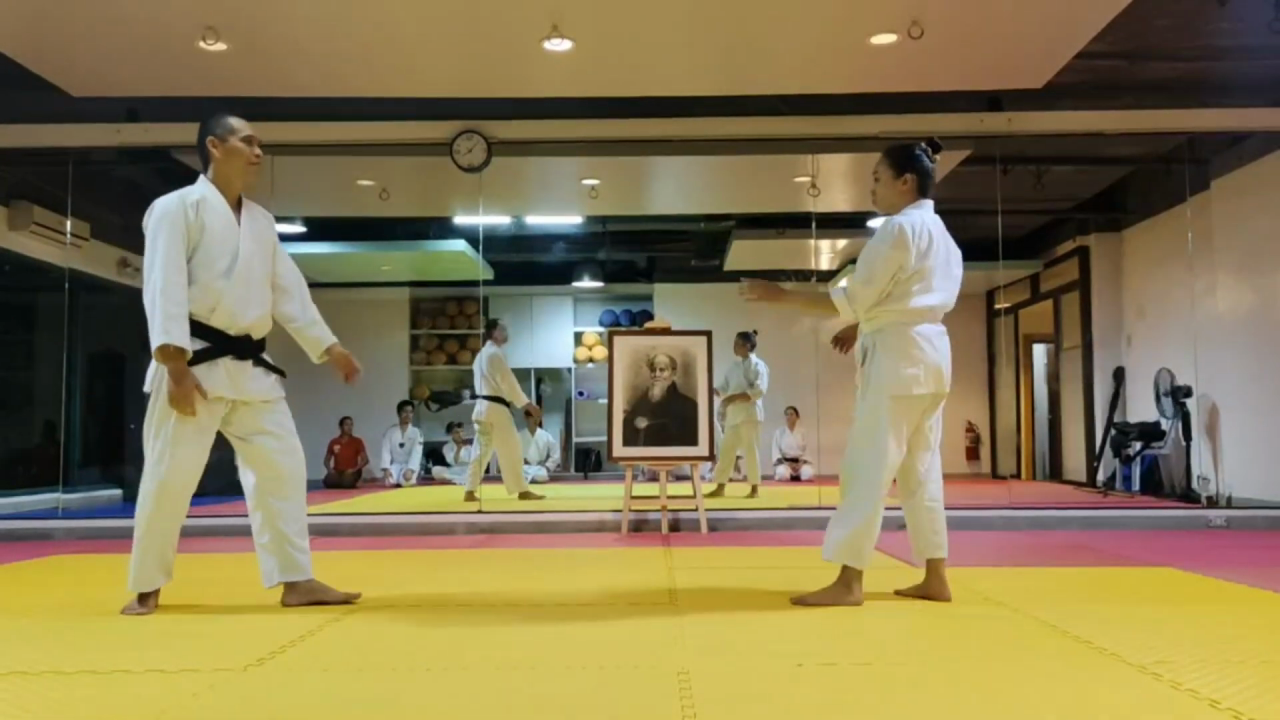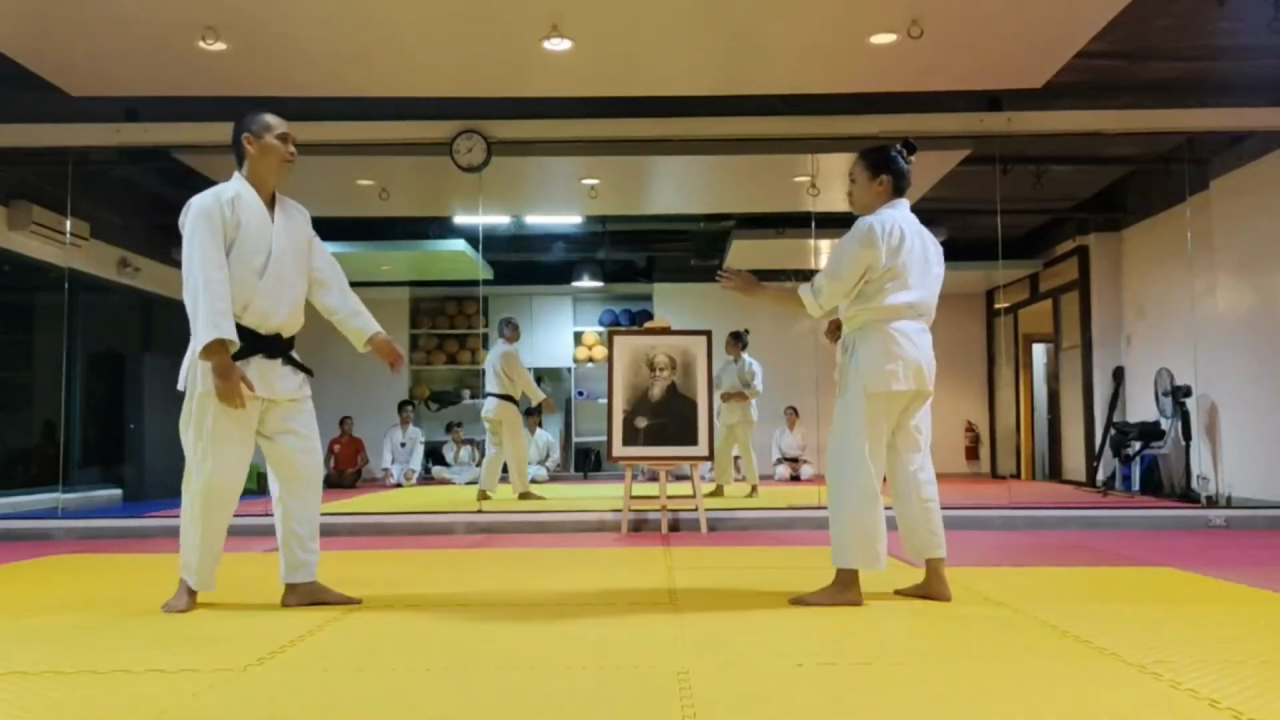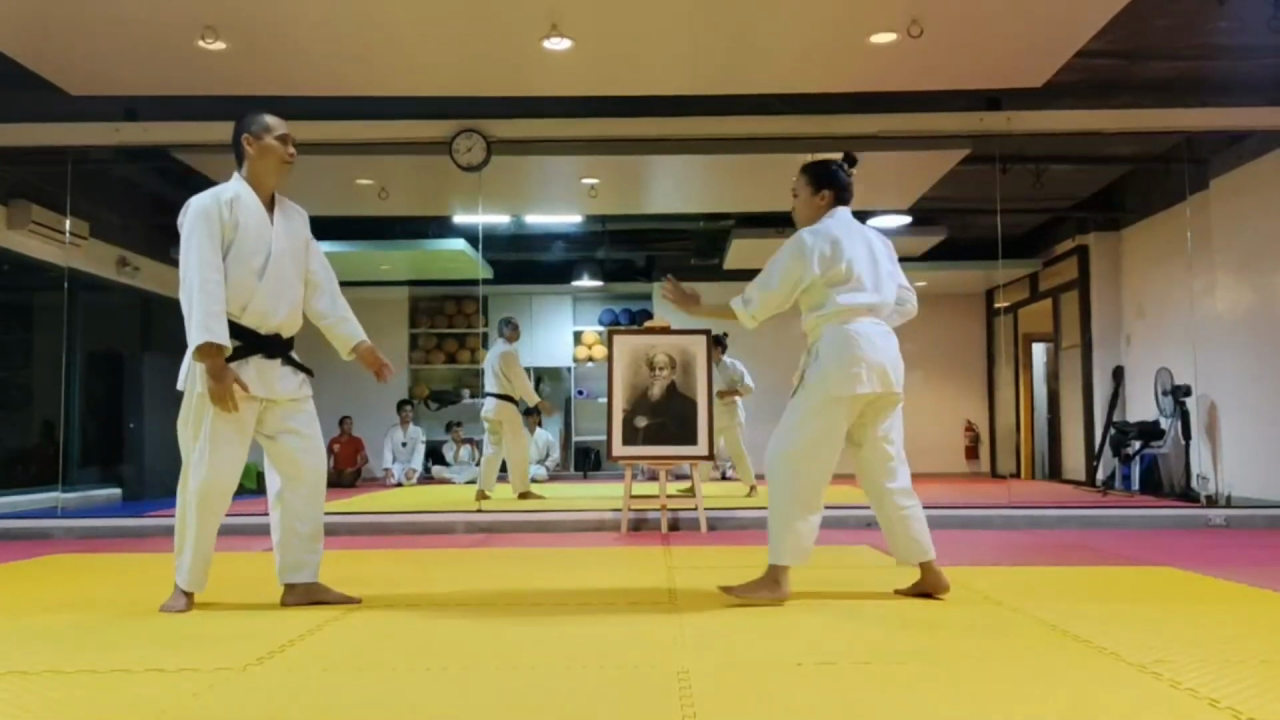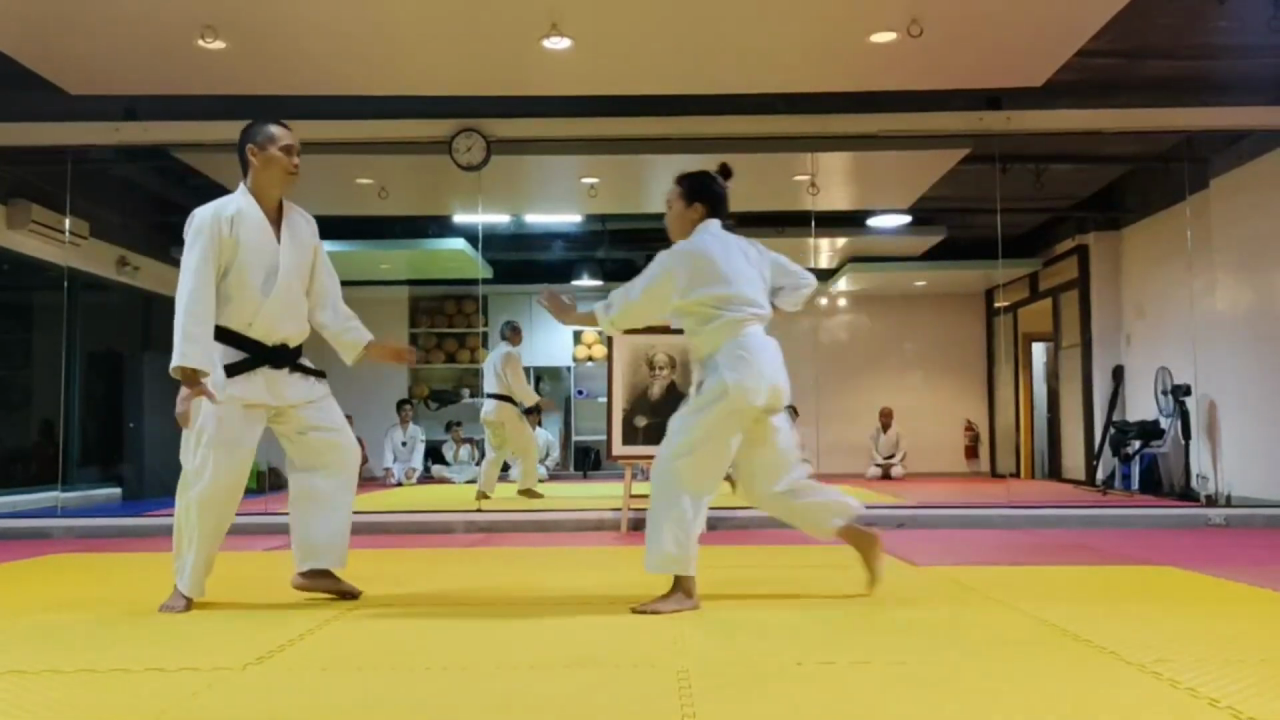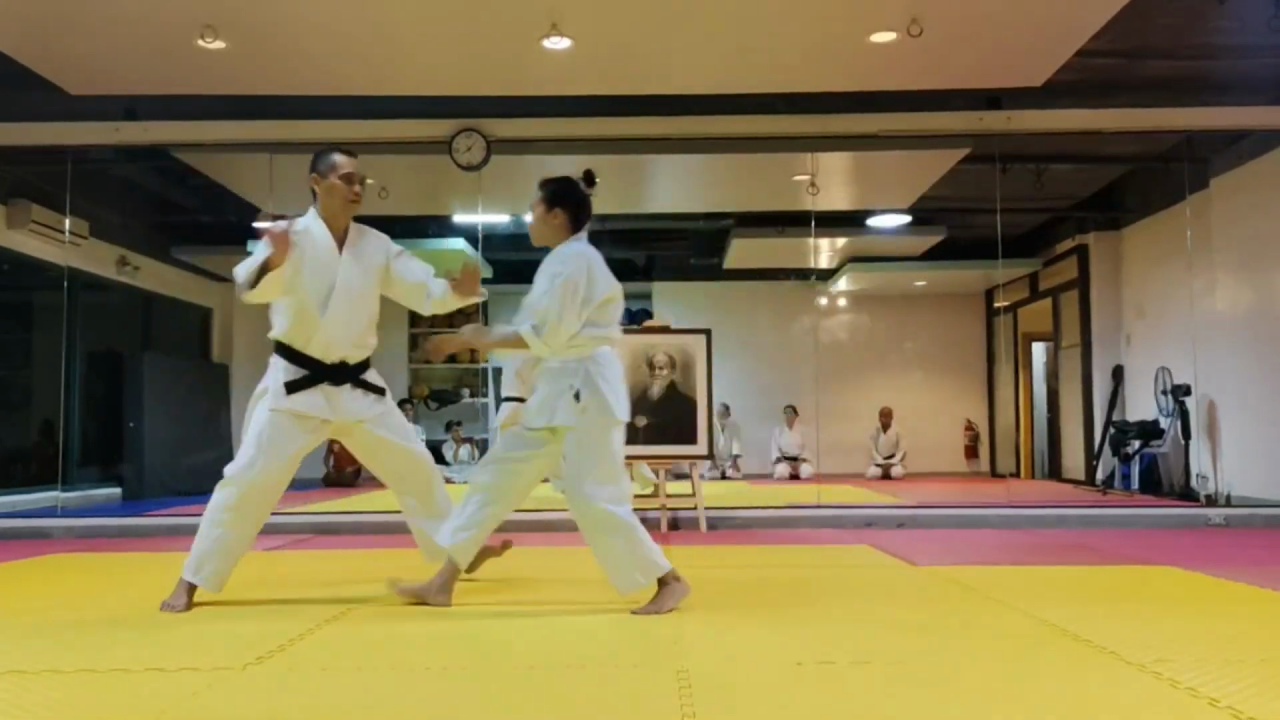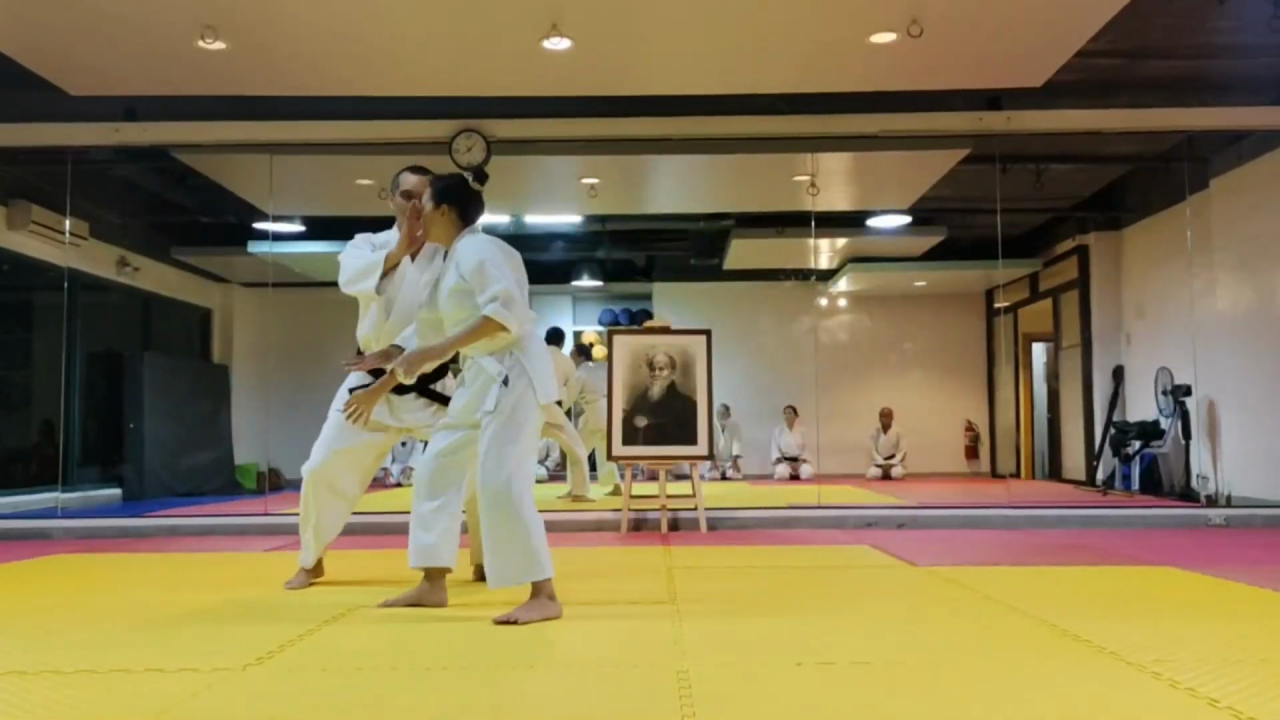
dt=0.3s
person 1, frame 1
left shoulder: (260, 220)
right shoulder: (177, 208)
left elbow: (289, 290)
right elbow: (165, 289)
left wrist: (330, 347)
right wrist: (175, 363)
left hip: (253, 367)
right hip: (196, 363)
left knee: (282, 467)
right knee: (170, 474)
left ankle: (296, 580)
right ankle: (144, 587)
person 1, frame 2
left shoulder: (296, 216)
right shoulder: (211, 206)
left elbow: (328, 283)
right elbow: (205, 285)
left wrist: (374, 336)
right wrist: (221, 358)
left hip: (282, 364)
right hip: (229, 360)
left knee: (302, 467)
right knee: (215, 474)
left ankle: (300, 581)
right ankle: (191, 581)
person 1, frame 3
left shoulder: (295, 217)
right shoulder: (211, 206)
left elbow: (320, 289)
right elbow: (202, 286)
left wrist: (359, 345)
right wrist: (215, 361)
left hip: (282, 364)
right hip: (229, 361)
left knee: (304, 466)
right knee: (210, 472)
left ankle: (300, 580)
right ankle: (186, 584)
person 1, frame 4
left shoulder: (303, 225)
right shoulder: (215, 218)
left elbow: (324, 298)
right elbow: (193, 299)
left wrist: (368, 346)
right wrist: (190, 374)
left hip: (291, 369)
right hip: (234, 369)
left knee: (335, 453)
right knee: (211, 477)
left ankle: (316, 566)
right ankle: (186, 585)
person 1, frame 5
left shoulder: (377, 245)
right shoulder: (291, 237)
left elbow: (424, 288)
right elbow: (253, 285)
left wrist: (459, 290)
right wrist: (272, 262)
left hip: (357, 385)
right hip: (297, 381)
left knee: (413, 463)
right knee: (251, 476)
right ankle: (194, 579)
person 1, frame 6
right shoulder: (366, 245)
right elbow: (354, 280)
left wrist: (392, 353)
right wrist: (400, 249)
left hip: (430, 389)
right hip: (369, 381)
right knee: (324, 469)
right ankle: (312, 559)
person 2, frame 1
left shoulder: (899, 229)
right shoulder: (941, 235)
left elbow: (852, 298)
left wrist: (782, 296)
right wrist: (866, 326)
left hip: (898, 355)
right hip: (929, 354)
left knee: (869, 467)
right knee: (919, 467)
left ankle: (848, 580)
right ankle: (935, 578)
person 2, frame 2
left shoulder: (872, 228)
right shoulder: (925, 237)
left elbow: (821, 294)
left wrist: (758, 289)
right wrist: (856, 318)
left hip: (878, 352)
right hip: (915, 351)
left knee: (854, 466)
right knee: (911, 464)
left ankle: (847, 582)
right ankle: (935, 577)
person 2, frame 3
left shoulder: (811, 240)
right shoulder: (876, 239)
left elbow: (756, 303)
right elbow: (905, 305)
left wrist: (697, 306)
left hip: (840, 355)
right hip: (880, 353)
left knee: (791, 461)
right knee: (884, 472)
left ankle: (775, 577)
right ankle: (931, 574)
person 2, frame 4
left shoulder: (683, 256)
right shoulder: (745, 248)
left elbow: (626, 307)
right elbow: (802, 284)
left wrist: (569, 315)
left hip: (733, 369)
right hip: (760, 363)
left knee: (677, 471)
right knee: (773, 477)
left ankle: (682, 588)
right ankle: (858, 533)
person 2, frame 5
left shoulder: (577, 261)
right shoulder: (559, 263)
left elbow: (545, 334)
right elbow: (537, 328)
left wrist: (482, 338)
right wrist: (466, 341)
left hip: (589, 387)
right hip: (556, 390)
left knee: (594, 494)
right knee: (499, 472)
left ankle: (668, 581)
right ankle: (443, 581)
person 2, frame 6
left shoulder: (482, 250)
right shoulder: (450, 267)
left elbow: (505, 311)
right elbow: (425, 336)
left wrist: (443, 349)
right wrist: (381, 387)
left hip: (515, 372)
right hip: (480, 378)
left knee: (500, 480)
right knee: (438, 469)
left ankle: (544, 596)
right ankle: (432, 584)
